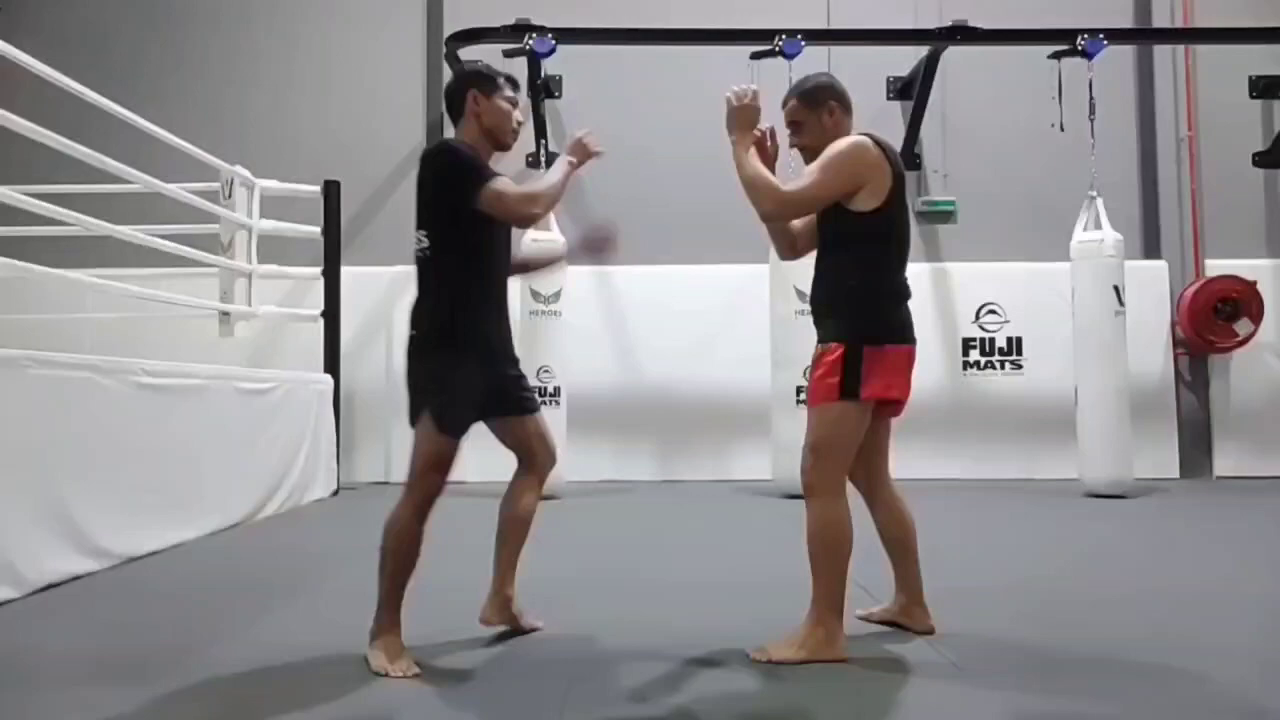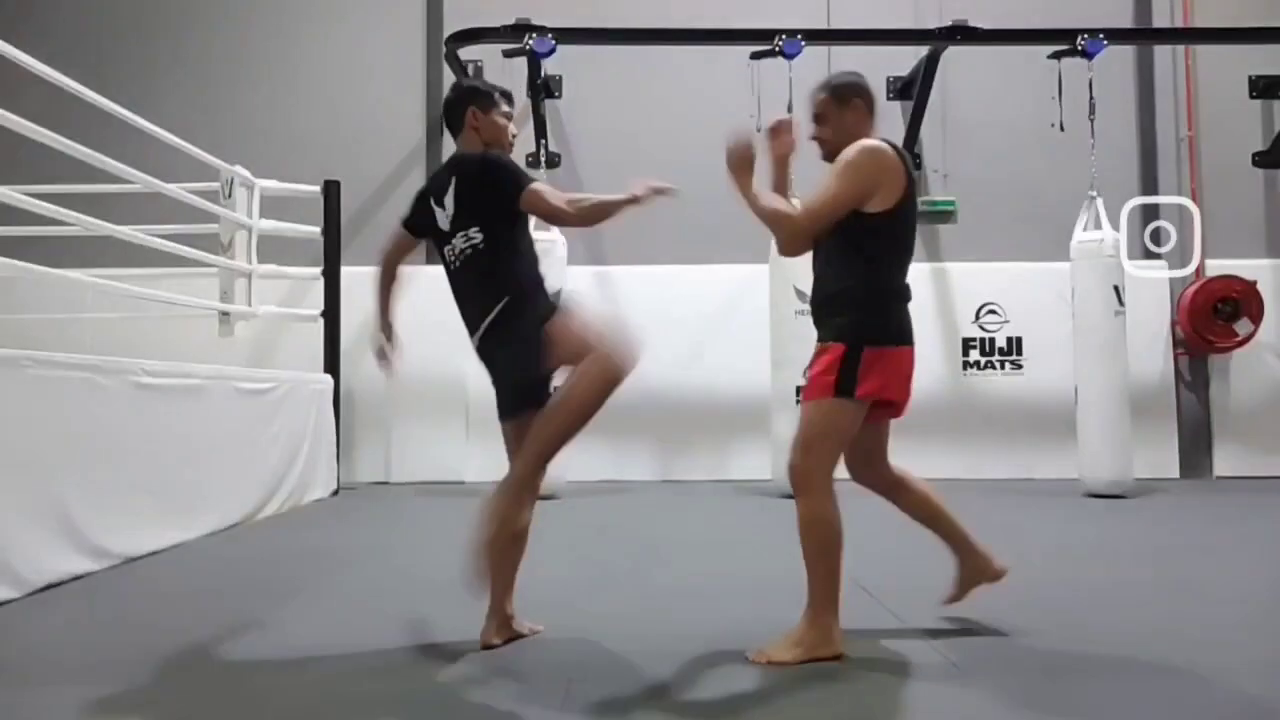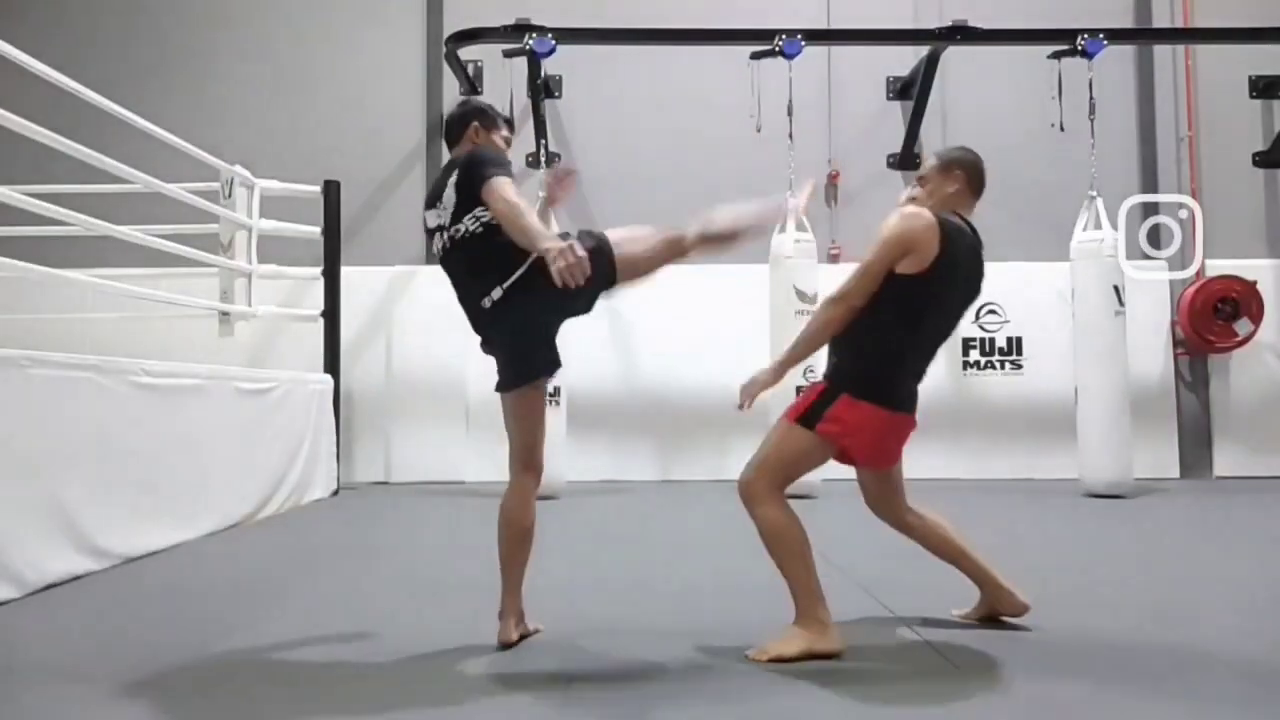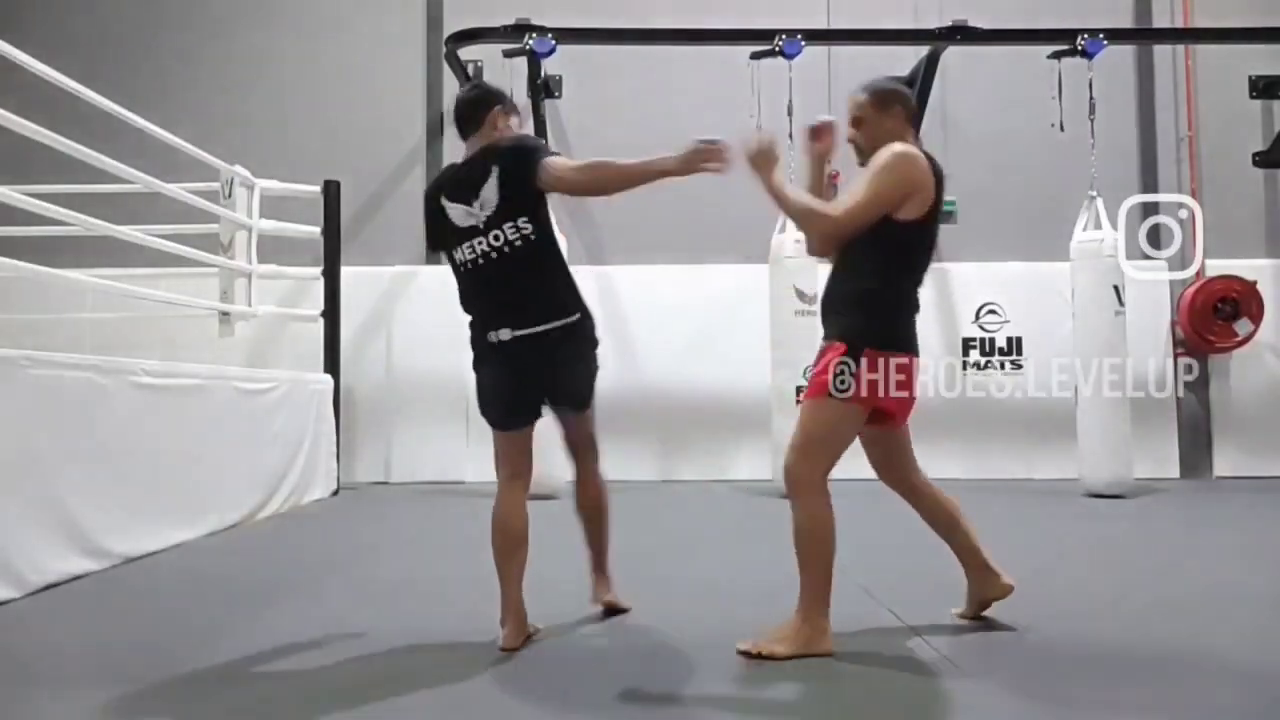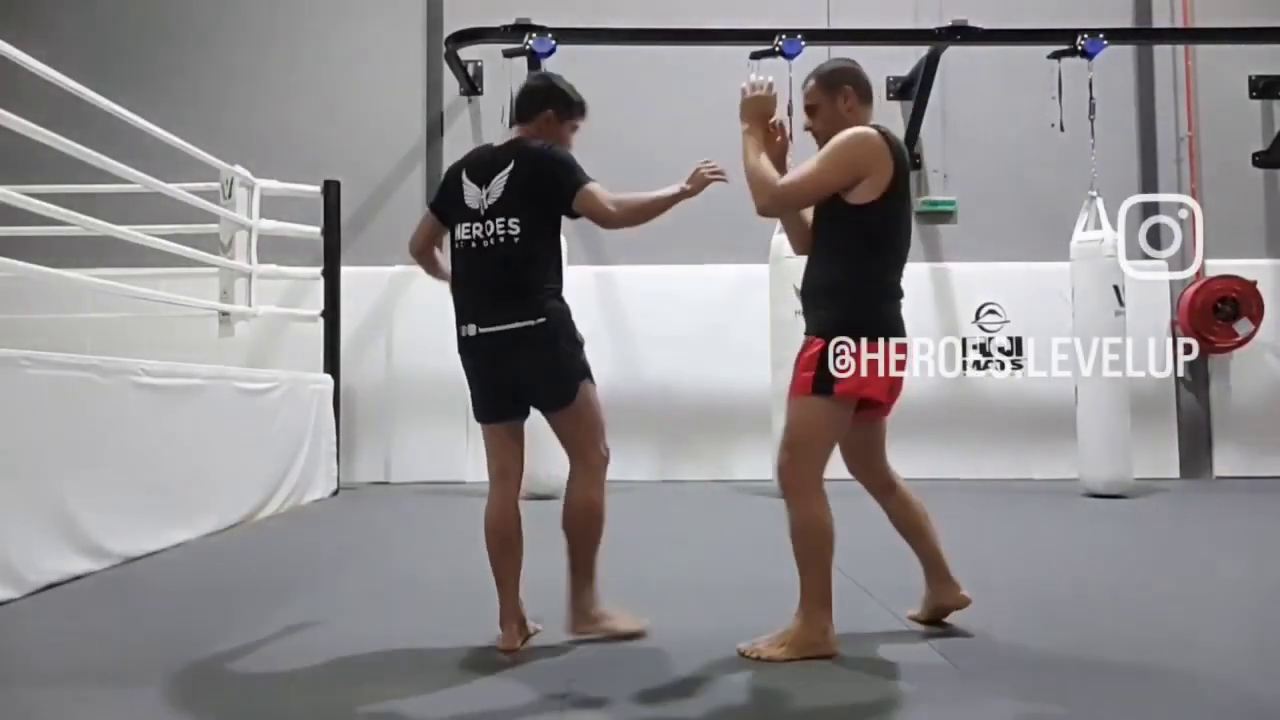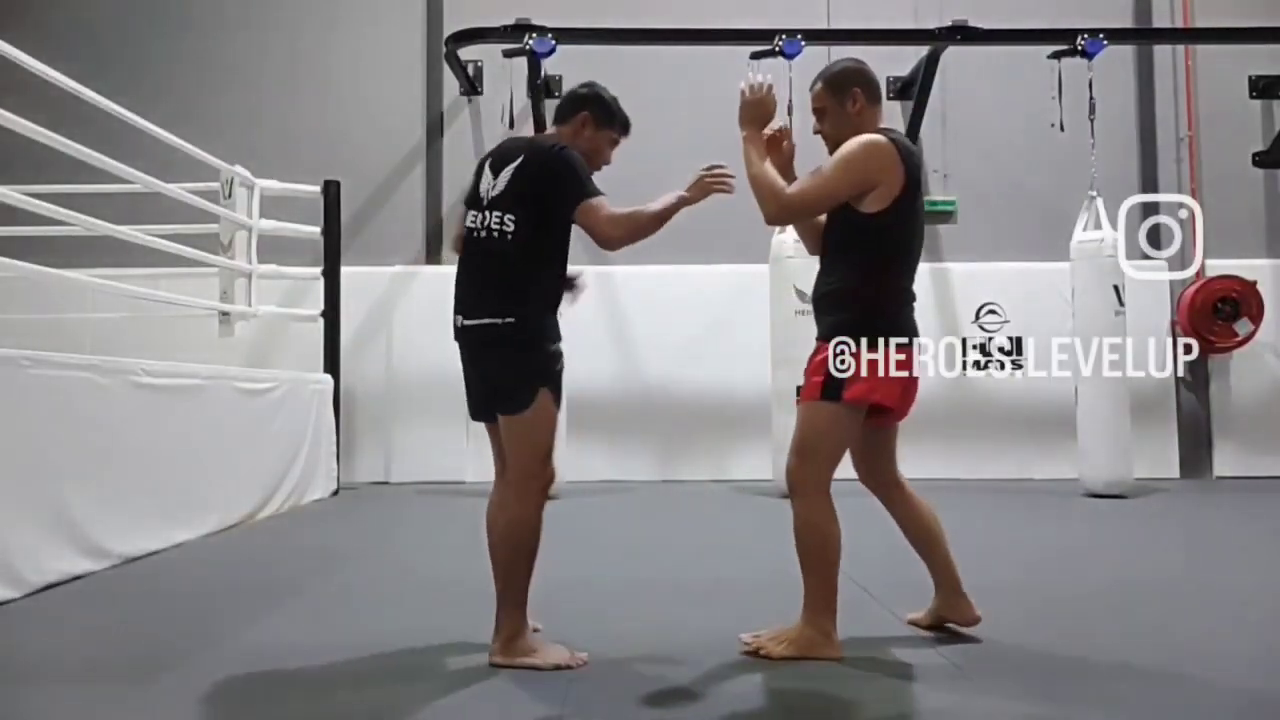
dt=0.3s
person 1, frame 1
left shoulder: (858, 152)
right shoulder: (845, 174)
left elbow: (776, 204)
right elbow: (791, 245)
left wrist: (740, 141)
right wrist: (764, 165)
left hip: (862, 342)
right hip: (872, 340)
left knee: (822, 477)
right knee: (870, 477)
left ankle: (824, 631)
right ankle: (911, 602)
person 1, frame 2
left shoulder: (870, 156)
right shoulder: (863, 172)
left elbow: (793, 224)
right elbow: (793, 243)
left wrist: (746, 184)
right wrist: (779, 166)
left hip: (859, 340)
right hip: (874, 340)
left knee: (807, 472)
right knee: (871, 469)
left ankle: (820, 629)
right ankle: (972, 559)
person 1, frame 3
left shoulder: (915, 222)
right shoulder: (967, 251)
left elbow: (845, 301)
left wrist: (777, 367)
left hip: (854, 389)
right hip: (891, 396)
left knee: (758, 485)
right knee: (894, 509)
left ankle: (814, 626)
right ankle: (998, 592)
person 1, frame 4
left shoulder: (901, 161)
right shoulder: (897, 175)
left elbow: (828, 229)
right elbow: (833, 242)
left wrist: (771, 176)
right wrist: (817, 168)
left hip: (864, 347)
right hip: (882, 349)
left knee: (803, 473)
right knee: (901, 473)
left ankle: (811, 626)
right ankle: (984, 577)
person 1, frame 5
left shoulder: (861, 143)
right shoulder: (872, 156)
left elbow: (770, 202)
right elbow: (806, 240)
left wrist: (753, 131)
right wrist: (778, 162)
left hip: (846, 339)
right hip: (872, 338)
left knee: (798, 474)
right knee: (873, 471)
left ankle: (814, 628)
right ankle: (942, 587)
person 1, frame 6
left shoulder: (870, 151)
right shoulder: (888, 159)
left elbow: (779, 209)
right elbow: (823, 240)
left wrist: (751, 134)
right wrist: (786, 168)
left hip: (858, 344)
right hip: (884, 343)
left knee: (806, 477)
right knee: (882, 477)
left ankle: (818, 630)
right ankle: (952, 599)
person 2, frame 1
left shoulder: (477, 170)
right shoulder: (447, 160)
right elbow: (524, 208)
left wrist: (572, 251)
right wrist: (570, 161)
left hip: (489, 348)
right hip: (446, 350)
left knee: (539, 457)
right knee: (424, 489)
left ankle: (502, 599)
right ankle: (384, 631)
person 2, frame 2
left shoulder: (435, 189)
right shoulder: (487, 167)
left elbow: (390, 257)
right elbow: (564, 212)
left wrist: (384, 323)
right wrist: (631, 196)
left hip: (498, 330)
right hip: (519, 311)
left knee: (527, 469)
right knee: (608, 362)
left ankle: (500, 616)
right ankle: (509, 490)
person 2, frame 3
left shoulder: (431, 206)
right shoulder: (482, 163)
right elbow: (505, 206)
left wrist: (539, 209)
right wrist: (549, 247)
left hip: (504, 323)
right hip: (540, 284)
left knee: (524, 471)
right knee: (678, 238)
left ankle: (510, 616)
right ankle: (789, 204)
person 2, frame 4
left shoulder: (437, 194)
right shoulder: (514, 154)
right elbow: (579, 179)
right wrist: (674, 165)
left hip: (496, 350)
right hip: (561, 328)
left knee: (513, 483)
right knee: (585, 462)
left ankle: (514, 620)
right ankle: (602, 581)
person 2, frame 5
left shoulder: (461, 171)
right shoulder: (545, 162)
left elbow: (420, 247)
right elbow: (611, 212)
right wrist: (685, 188)
left hip: (479, 339)
right hip: (537, 333)
left knee: (504, 479)
right knee: (591, 461)
left ankle: (511, 621)
right ankle: (585, 606)
person 2, frame 6
left shoulder: (497, 157)
right shoulder: (558, 161)
left elbow: (461, 242)
right elbow: (612, 232)
right wrist: (686, 195)
left hip: (475, 329)
right hip: (520, 332)
left knee: (510, 479)
right knee: (532, 479)
left ankle: (511, 620)
right ankle: (512, 635)
